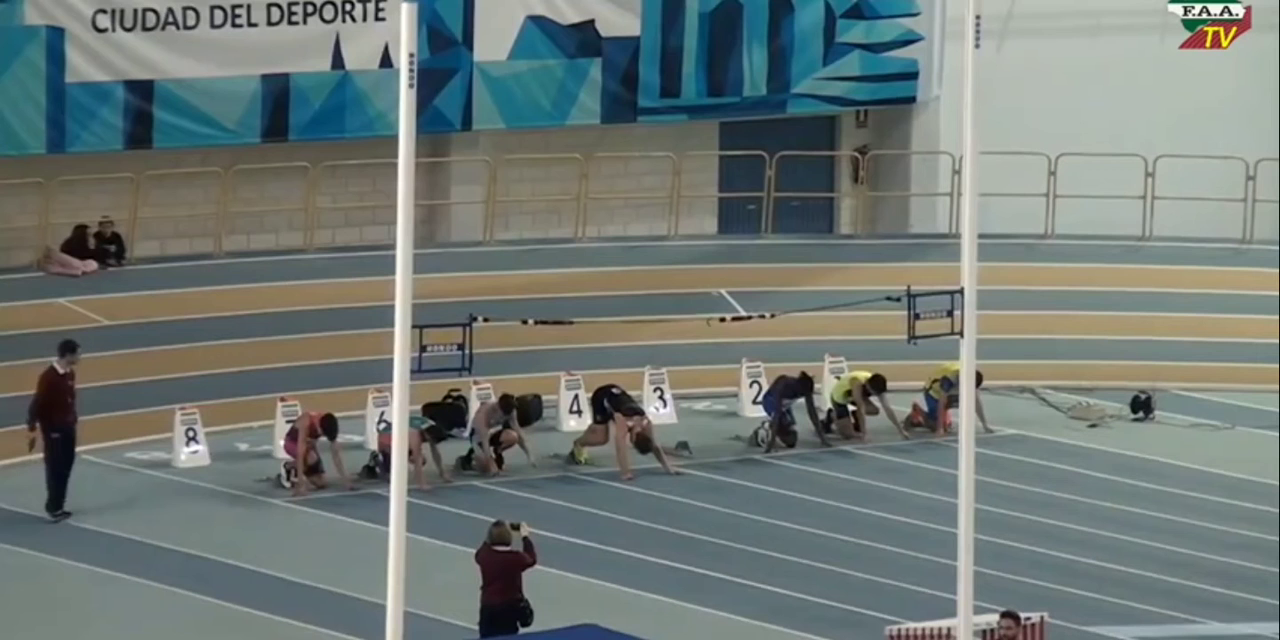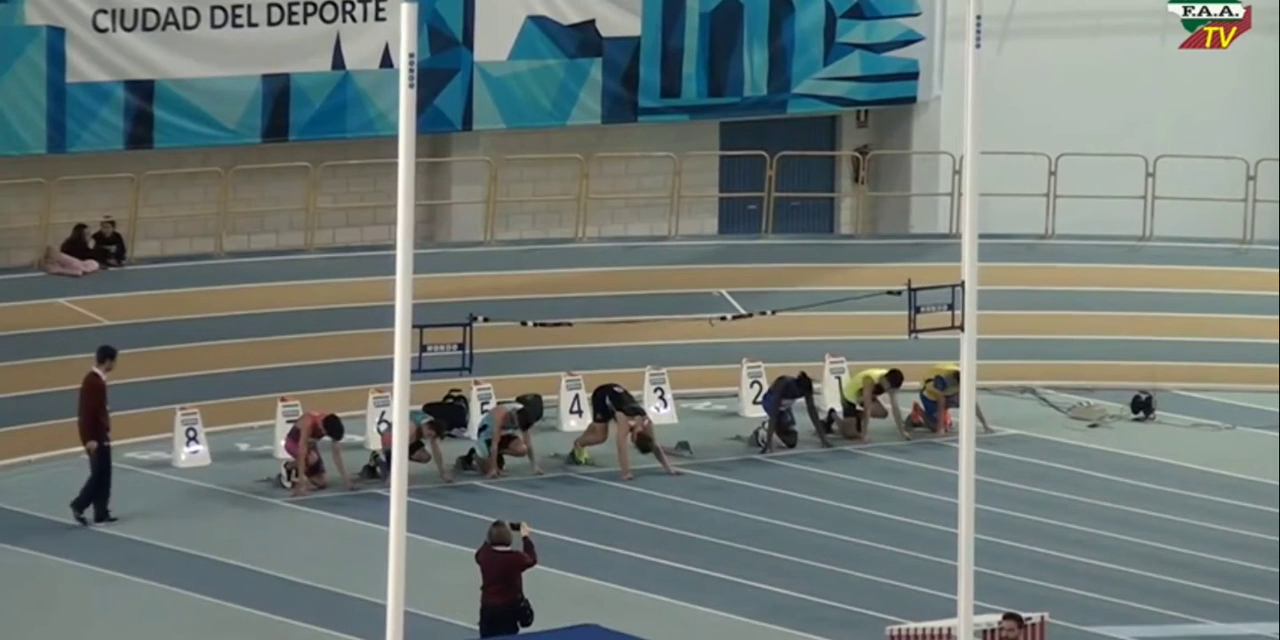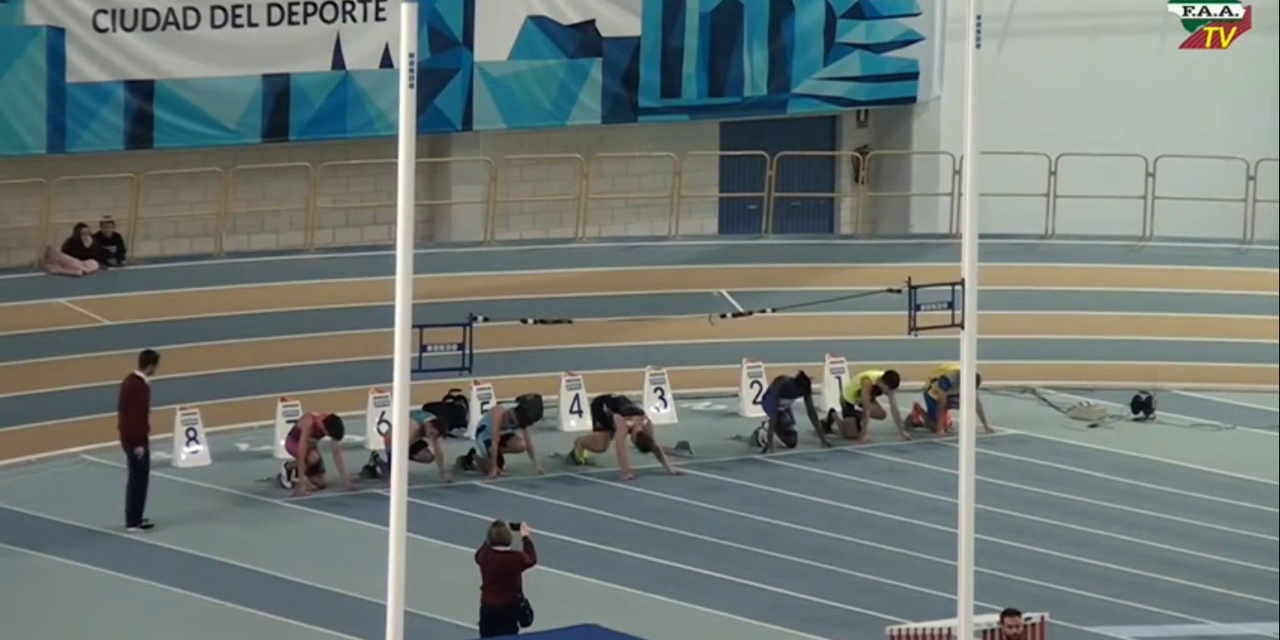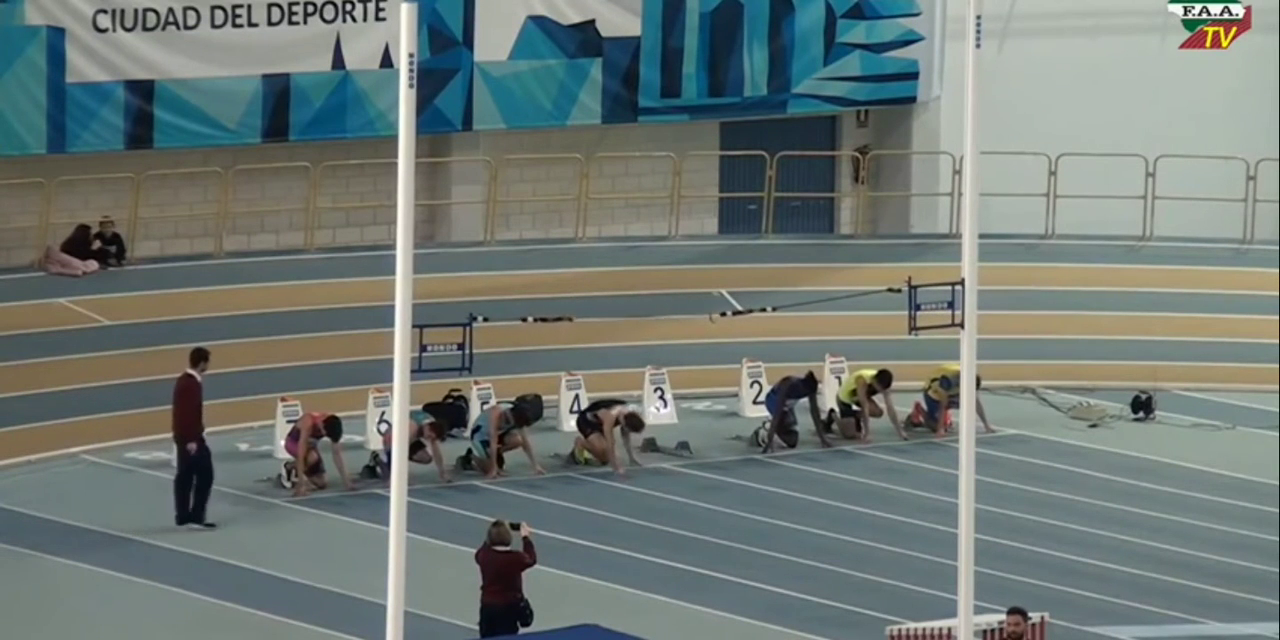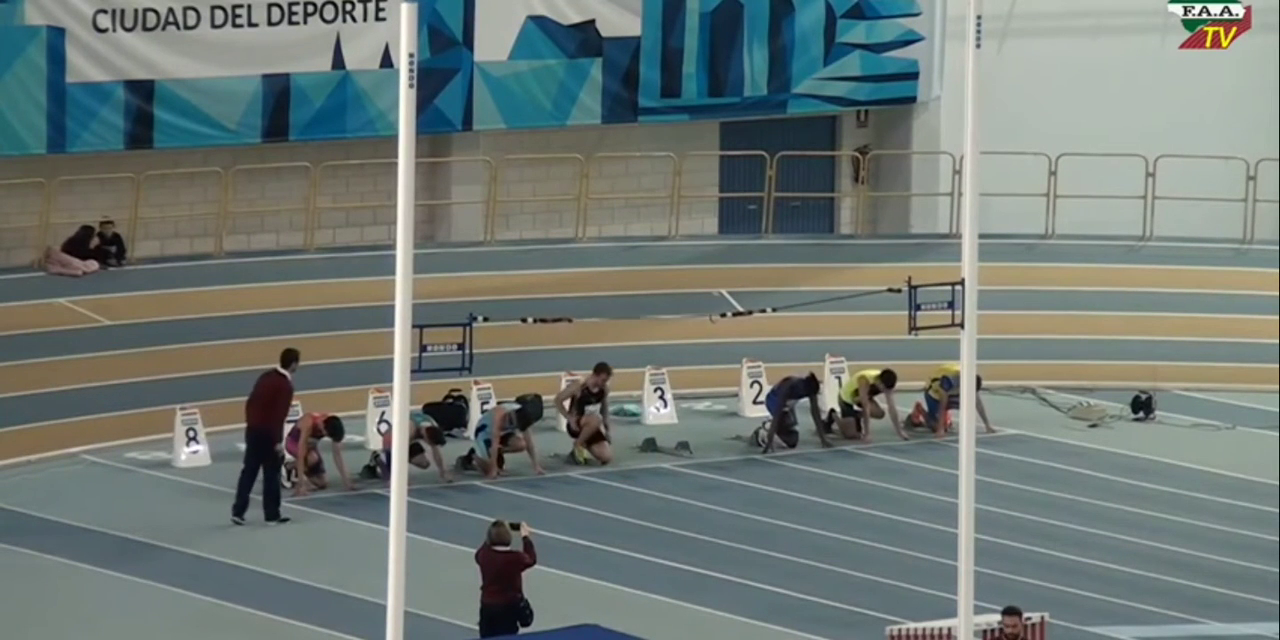
dt=1s
person 1, frame 1
left shoulder: (70, 374)
right shoulder: (48, 377)
right elbow: (37, 404)
left wrist: (74, 421)
right wrist: (32, 428)
left hip: (68, 427)
right hip: (53, 429)
left knee: (65, 467)
right knee: (55, 468)
left ankle: (56, 506)
right ankle: (54, 508)
person 1, frame 2
left shoulder: (95, 379)
right shoulder: (94, 383)
right elbow: (89, 412)
right wrist: (90, 439)
left hip: (98, 434)
right hip: (95, 436)
left knee: (101, 473)
right knee: (101, 474)
left ankle: (101, 514)
right ankle: (79, 505)
person 1, frame 3
left shoulder: (130, 381)
right shoulder: (140, 387)
right elbow: (137, 417)
right wrist: (138, 444)
left hip: (129, 436)
right hip: (135, 439)
left knee: (139, 476)
right knee: (138, 478)
left ankle: (134, 516)
right ankle: (133, 521)
person 1, frame 4
left shoulder: (183, 380)
right shoulder: (192, 384)
right elbow: (189, 414)
right wrist: (191, 440)
left hip: (182, 435)
right hip: (191, 438)
left knee: (184, 476)
right knee: (205, 475)
left ankle: (182, 517)
right ankle: (196, 517)
person 1, frame 5
left shoulder: (265, 376)
right shoulder: (285, 385)
left elbow: (250, 402)
right elbow: (280, 414)
right wrist: (278, 441)
left hip: (253, 430)
right hip: (268, 433)
left knee: (248, 471)
right knee: (271, 474)
left ankle: (238, 511)
right ankle: (272, 515)
